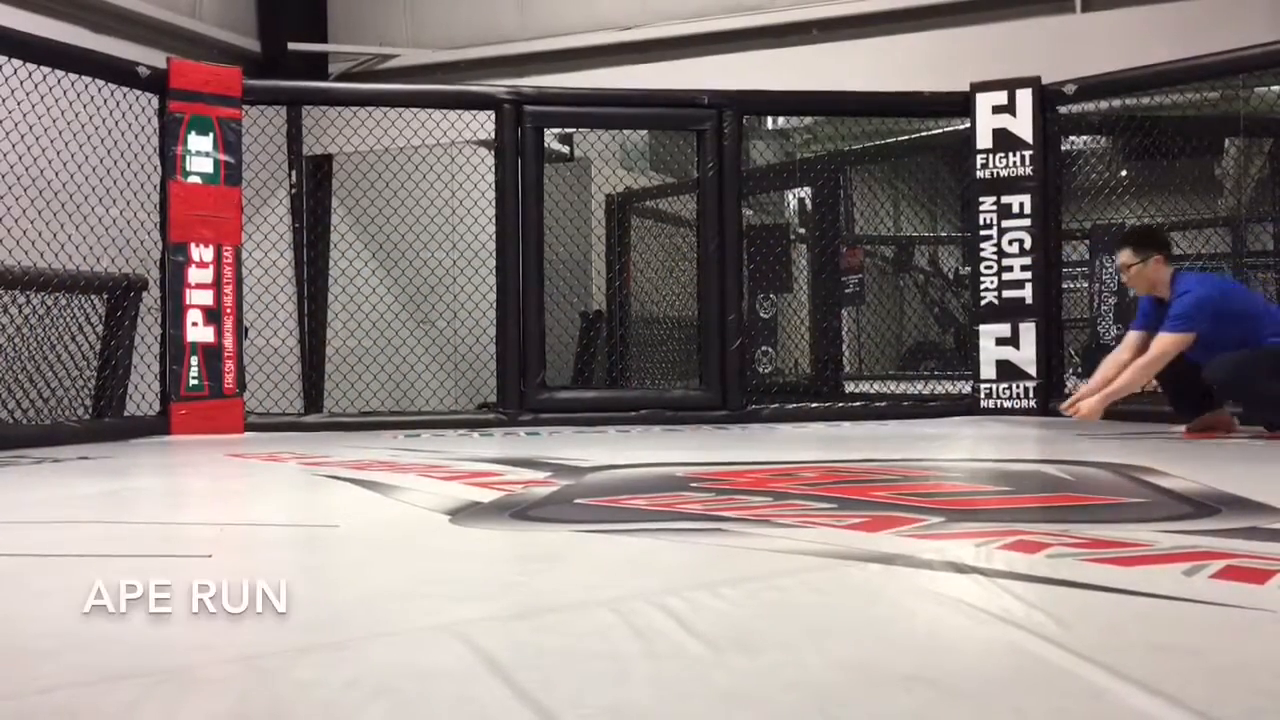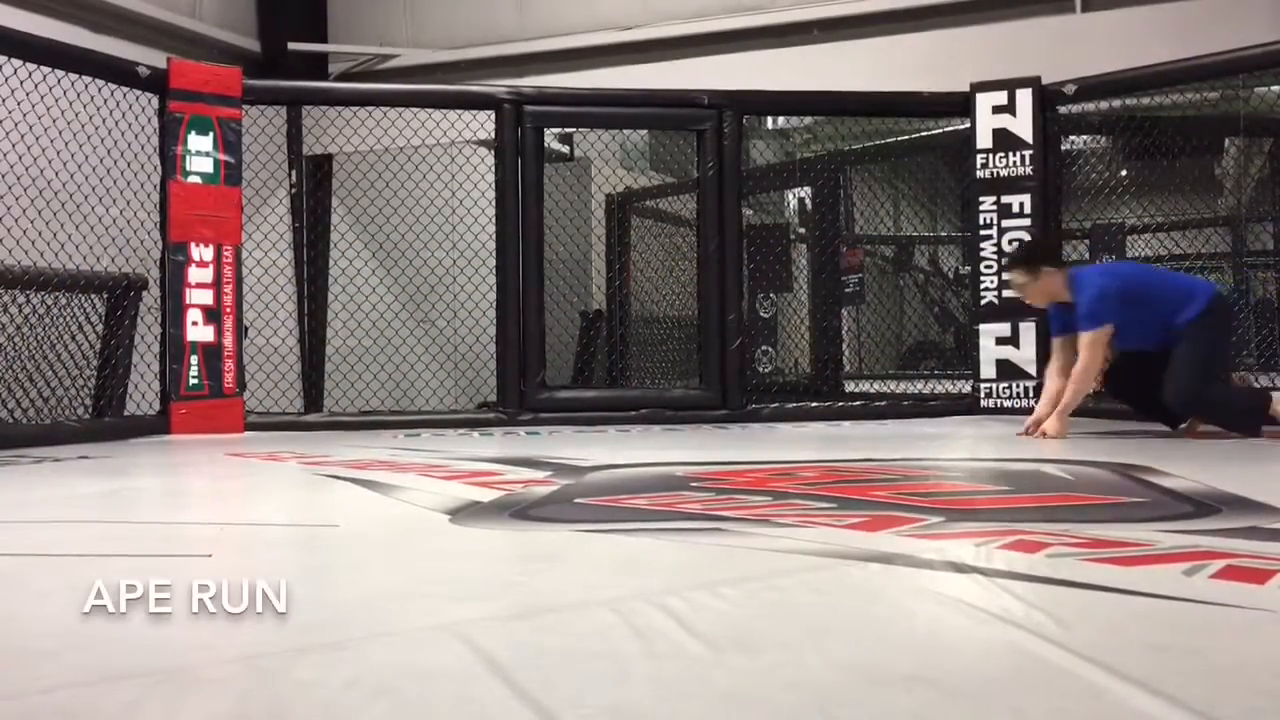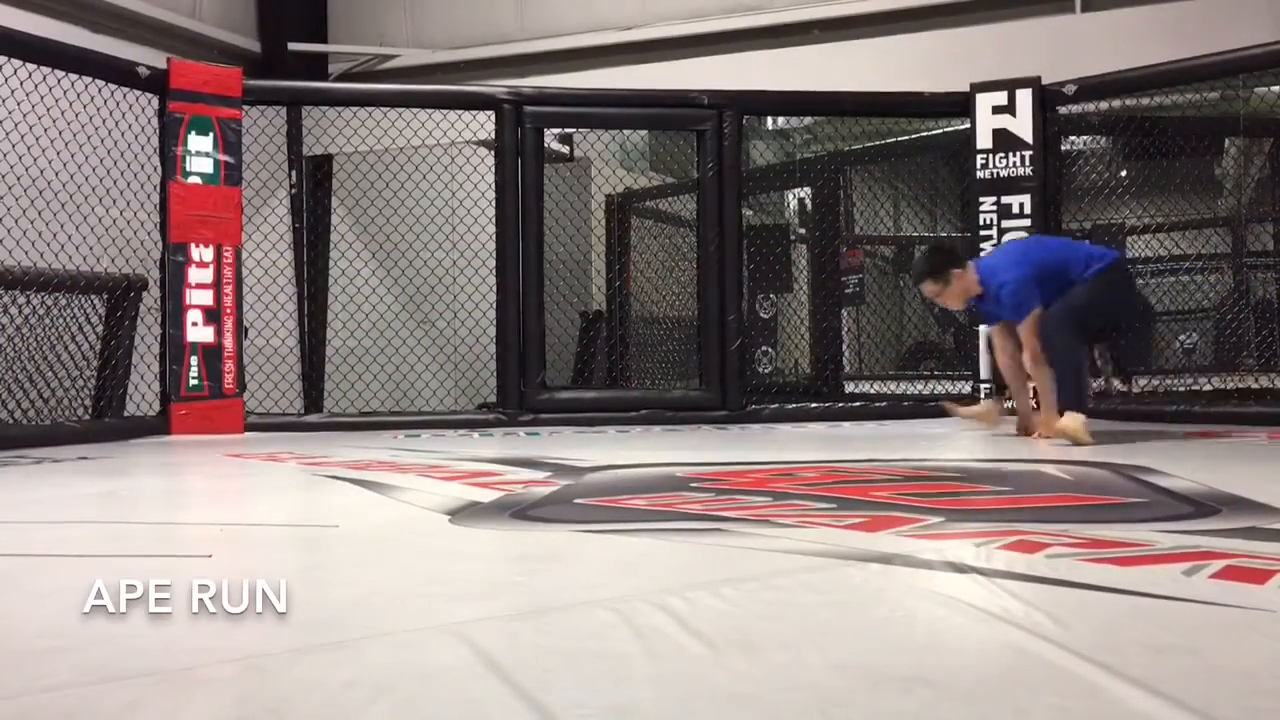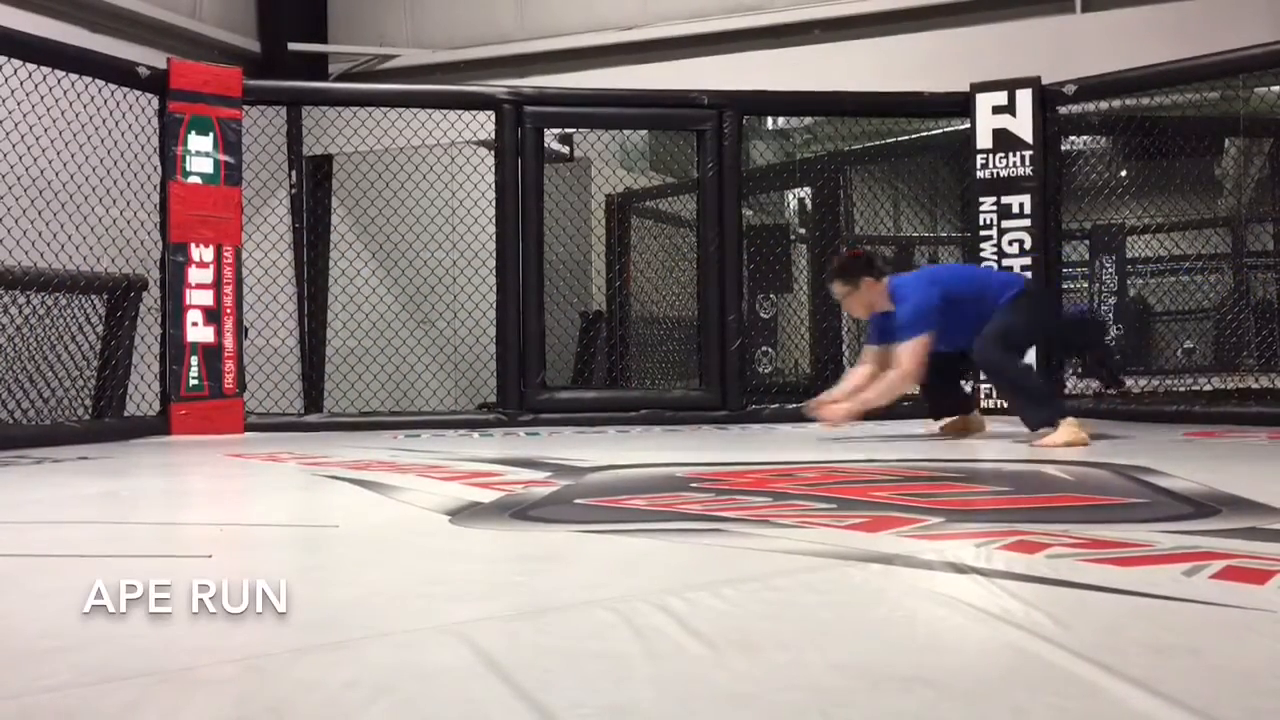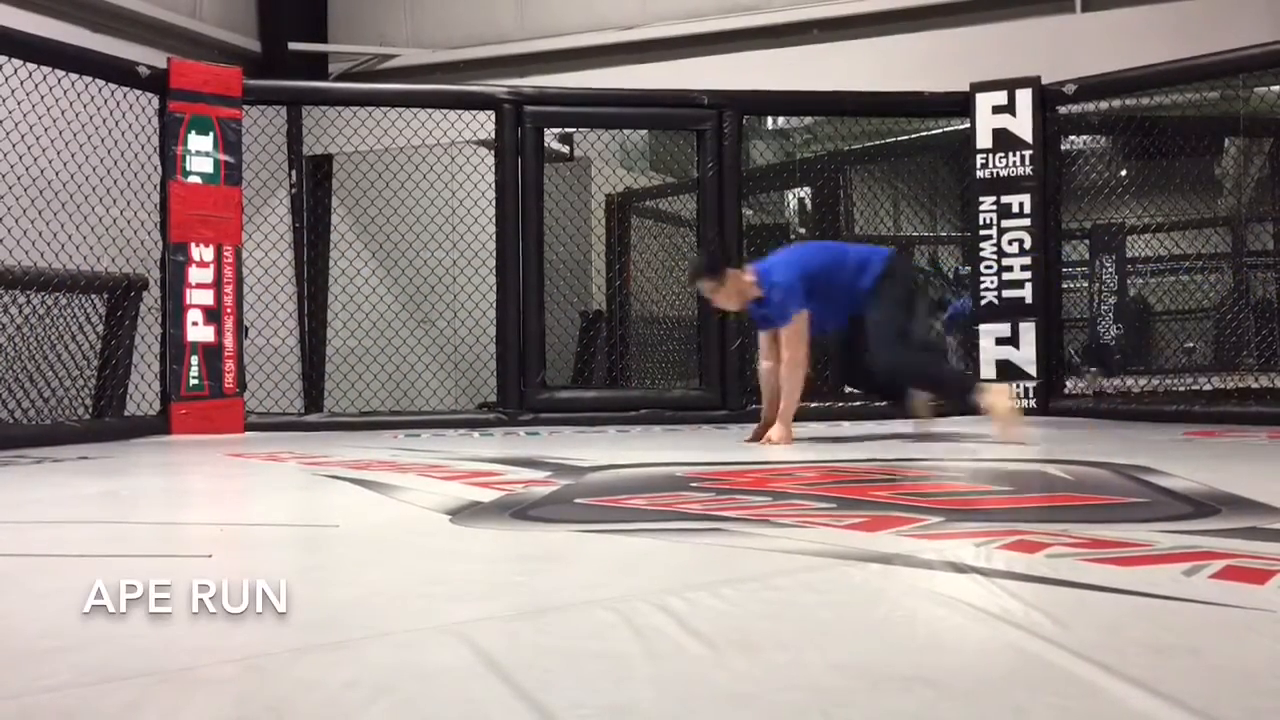
dt=0.3s
person 1, frame 1
left shoulder: (1194, 296)
right shoulder: (1153, 301)
left elbow: (1154, 360)
right elbow: (1124, 354)
left wrist: (1101, 400)
right wrist: (1085, 395)
left knee: (1221, 373)
right ankle: (1213, 415)
person 1, frame 2
left shoulder: (1094, 291)
right shoulder: (1060, 303)
left elbow: (1088, 365)
right elbow: (1060, 365)
left wrist: (1059, 418)
right wrist: (1042, 412)
left hip: (1201, 314)
left knee: (1183, 394)
right knee: (1119, 383)
right ankle: (1192, 416)
person 1, frame 3
left shoulder: (1007, 281)
right shoulder: (978, 290)
left elbow: (1033, 352)
right elbow: (1006, 352)
left wrist: (1049, 413)
right wrist: (1024, 411)
left hip: (1107, 278)
left knee: (1053, 327)
left ankle: (1072, 415)
person 1, frame 4
left shoulder: (915, 301)
right shoulder: (880, 309)
left elbow: (908, 375)
right elbow: (868, 367)
left wrist: (851, 407)
right wrist: (835, 400)
left hip: (1019, 303)
right hip: (984, 316)
left knee: (987, 353)
right knee: (936, 369)
left ankle: (1064, 425)
right ankle: (965, 417)
person 1, frame 5
left shoulder: (783, 283)
right shoulder: (758, 294)
left elbow: (794, 360)
right elbow: (770, 360)
left wrist: (783, 424)
right wrist: (768, 420)
left hip: (885, 279)
right hip: (865, 293)
left knee: (888, 359)
right knee: (853, 367)
left ankle: (983, 395)
right ankle: (916, 399)
